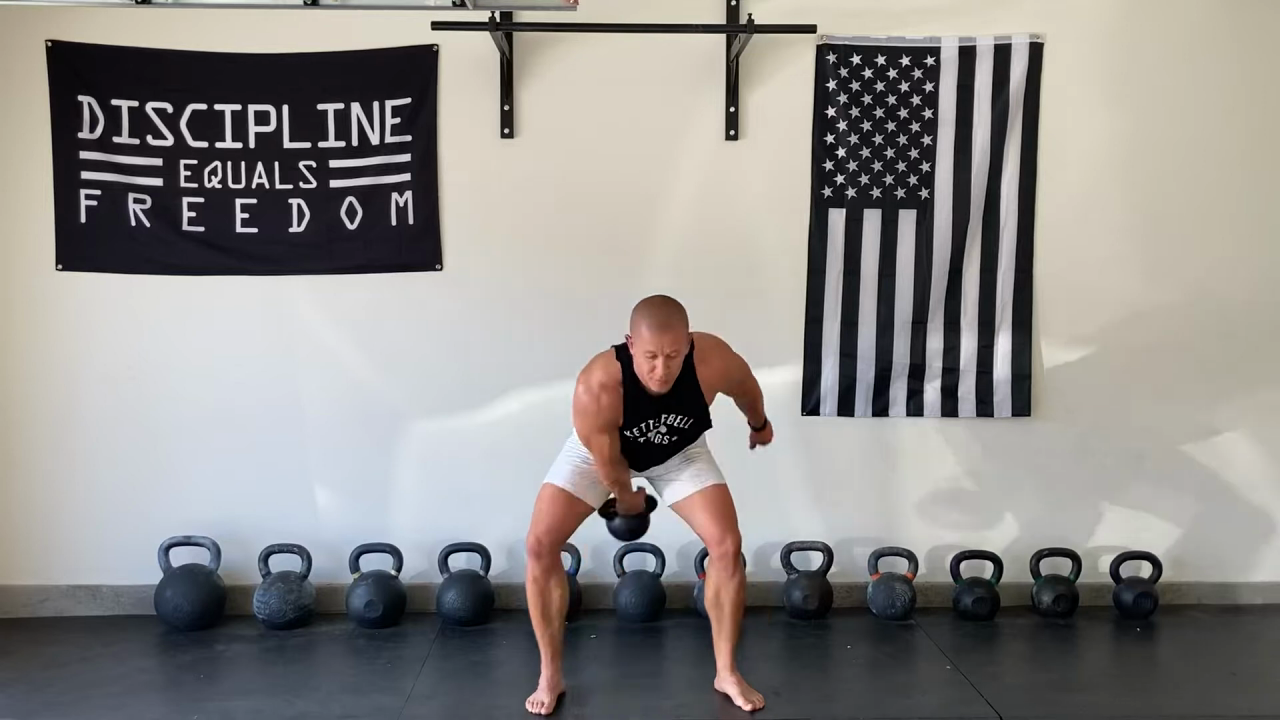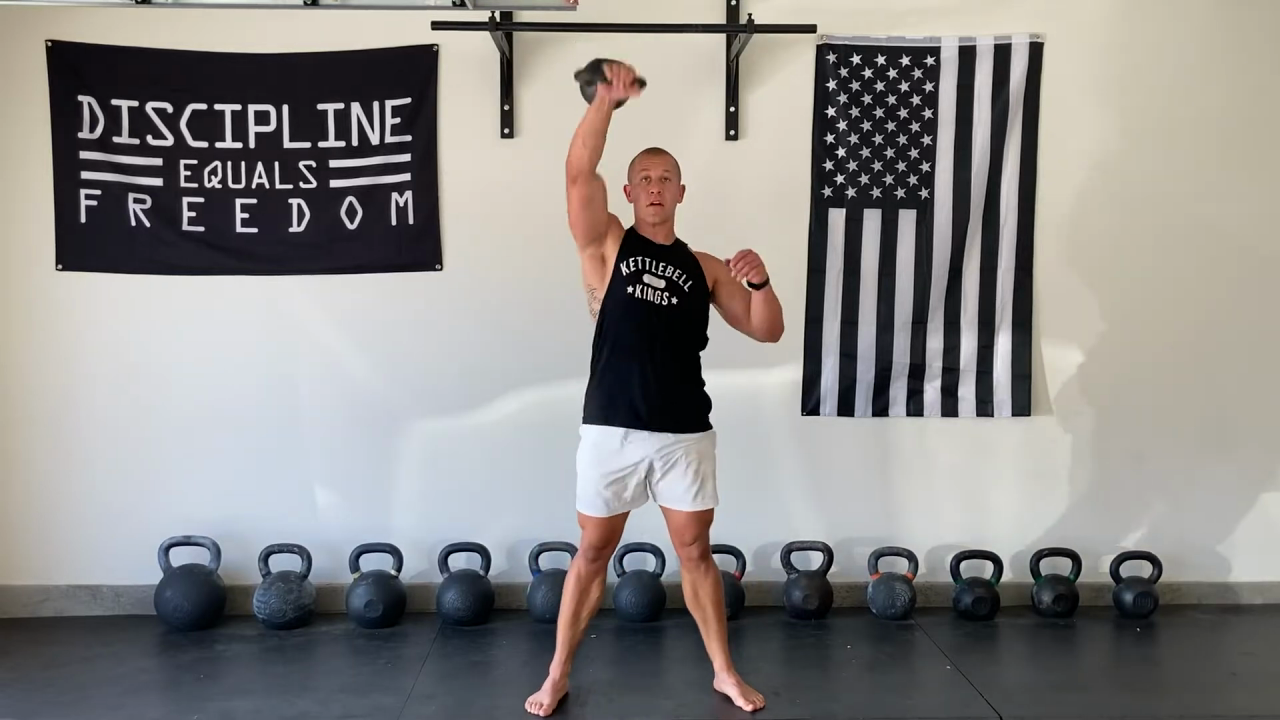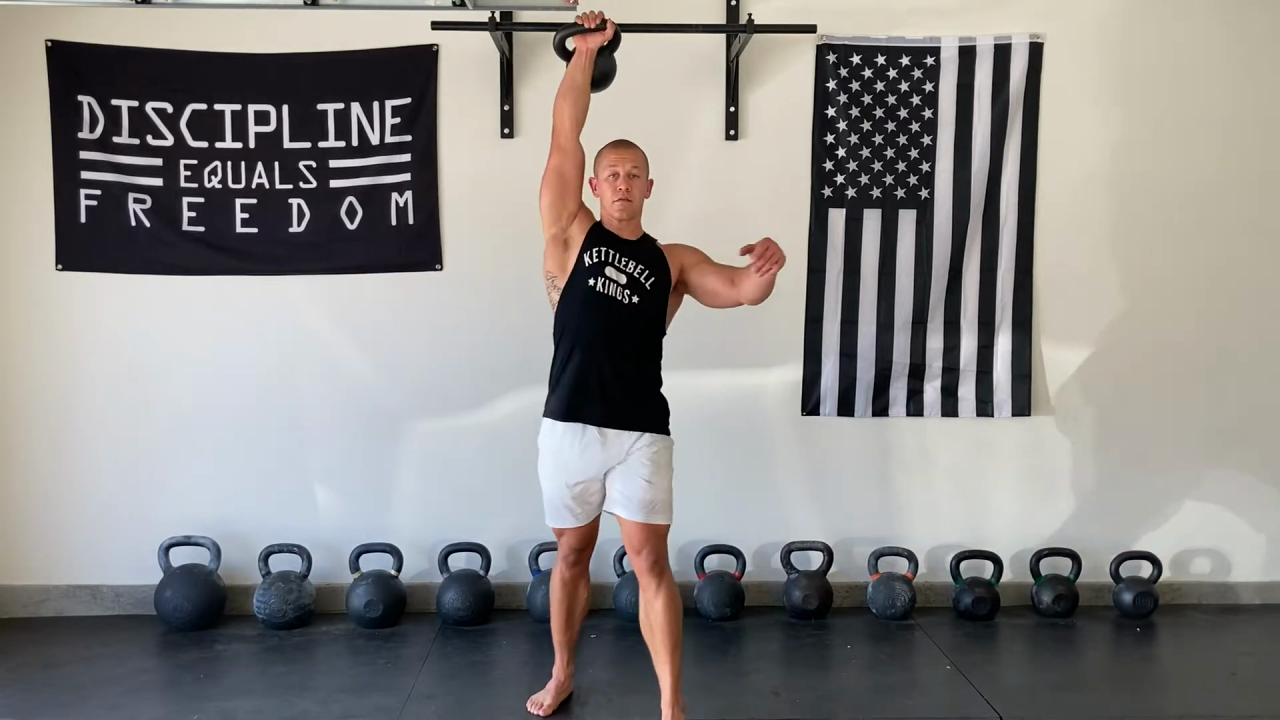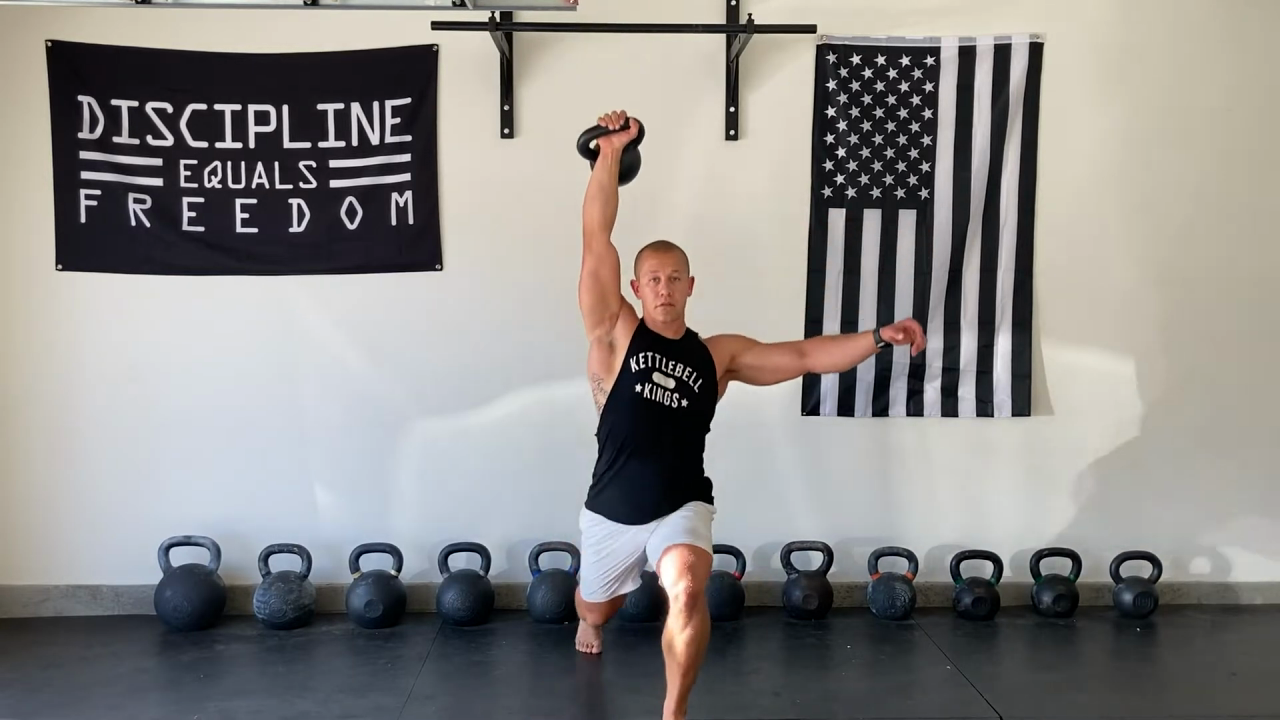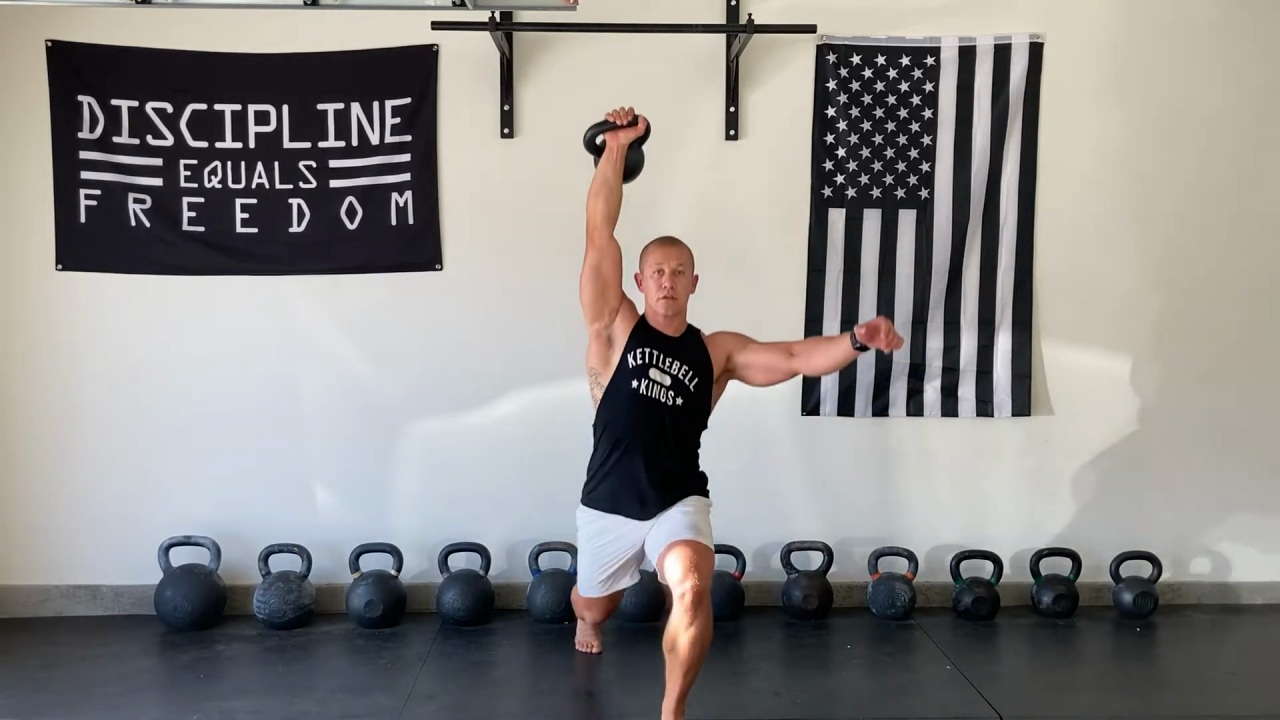
dt=1s
person 1, frame 1
left shoulder: (714, 360)
right shoulder: (597, 387)
left elbow: (746, 386)
right elbow: (606, 463)
left wrist: (760, 424)
right wrist: (626, 500)
left hip: (679, 451)
right hip: (601, 450)
left knee: (727, 545)
right knee: (540, 545)
left ankle: (727, 672)
right ankle: (551, 673)
person 1, frame 2
left shoulder: (705, 267)
right shoulder: (606, 246)
left elbow: (768, 329)
right elbow: (577, 174)
left wrist: (758, 284)
right wrist: (604, 101)
left hip: (685, 432)
right hip: (612, 429)
left knee: (695, 553)
right knee: (592, 556)
person 1, frame 3
left shoulder: (673, 261)
right shoulder: (570, 235)
left elbow: (741, 289)
right elbow: (563, 136)
left wrist: (767, 265)
right wrist: (587, 51)
left hip: (642, 432)
right hip: (570, 426)
left knee: (650, 564)
right knee: (571, 555)
person 1, frame 4
left shoulder: (717, 353)
right shoulder: (615, 335)
left elbow: (804, 354)
right elbow: (596, 239)
left wrist: (877, 339)
right wrist: (610, 152)
left hip: (681, 509)
right hip: (613, 510)
left knee: (688, 594)
right knee: (594, 615)
right ankle: (587, 599)
person 1, frame 5
left shoulder: (716, 351)
right shoulder: (615, 329)
left elbow: (795, 358)
right elbow: (598, 235)
left wrist: (858, 339)
right wrist: (616, 148)
left hip: (679, 501)
right hip: (610, 502)
left knee: (692, 591)
right knee: (592, 607)
right ankle: (588, 620)
